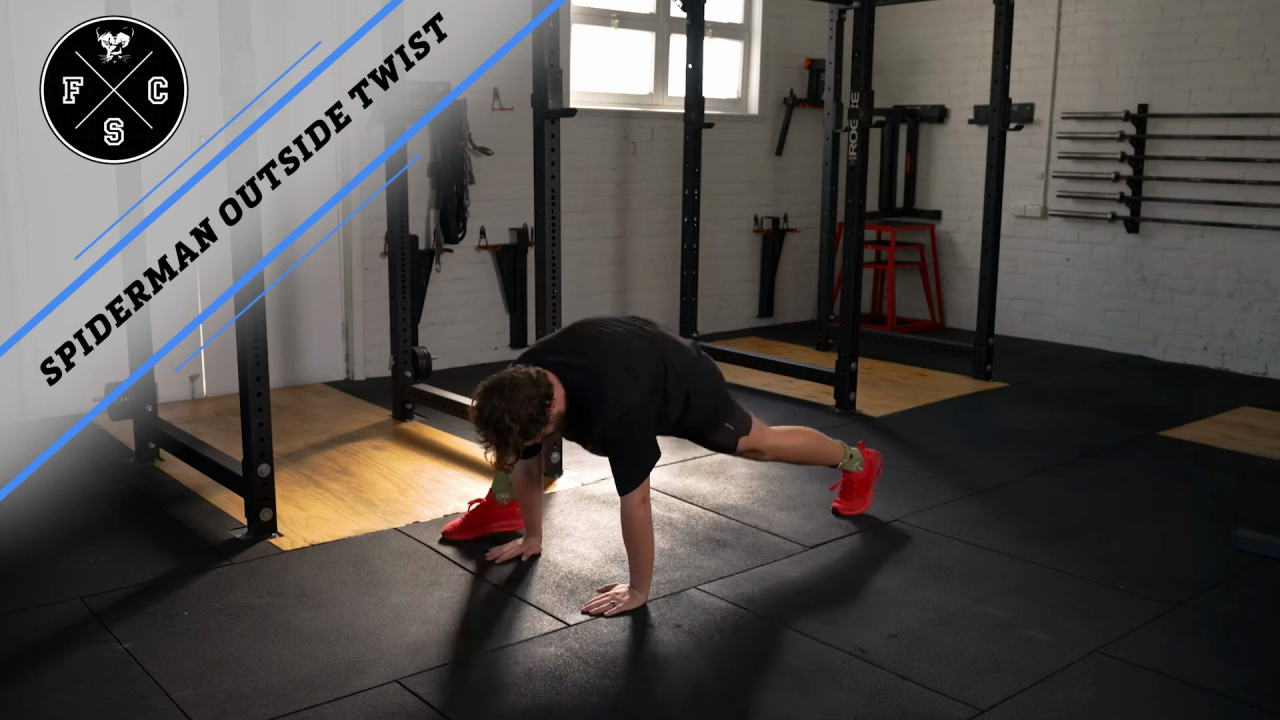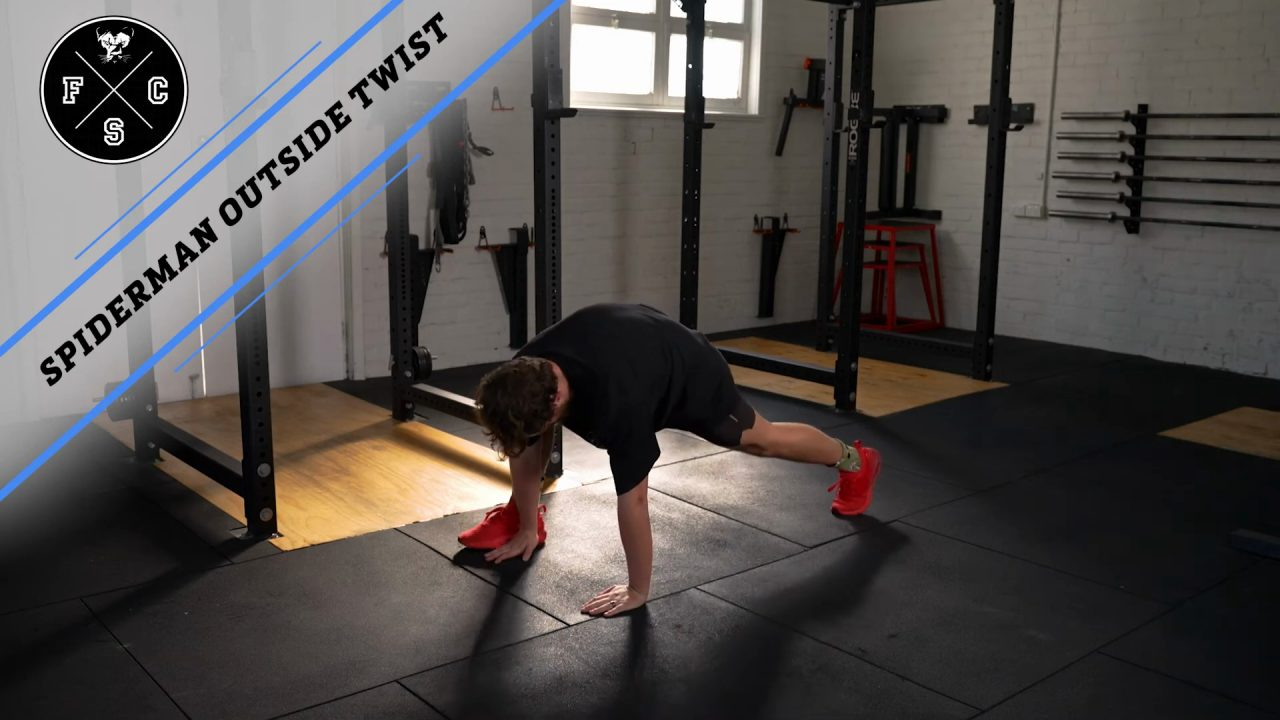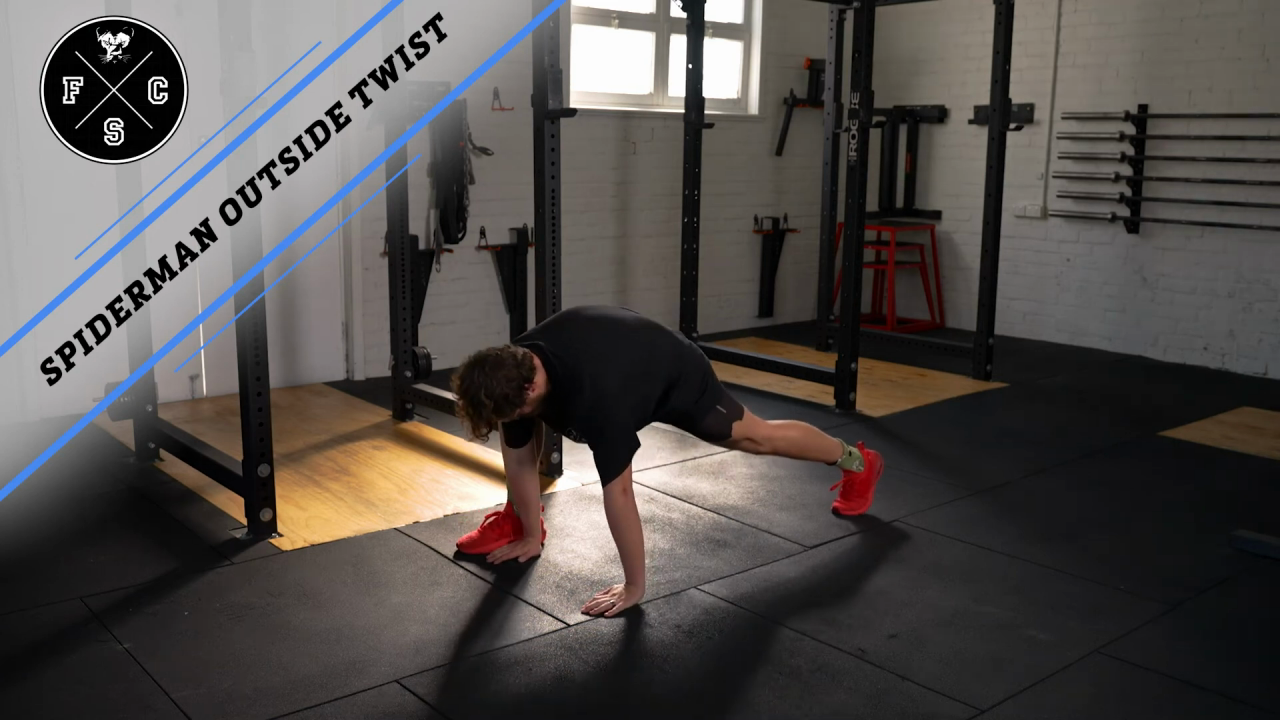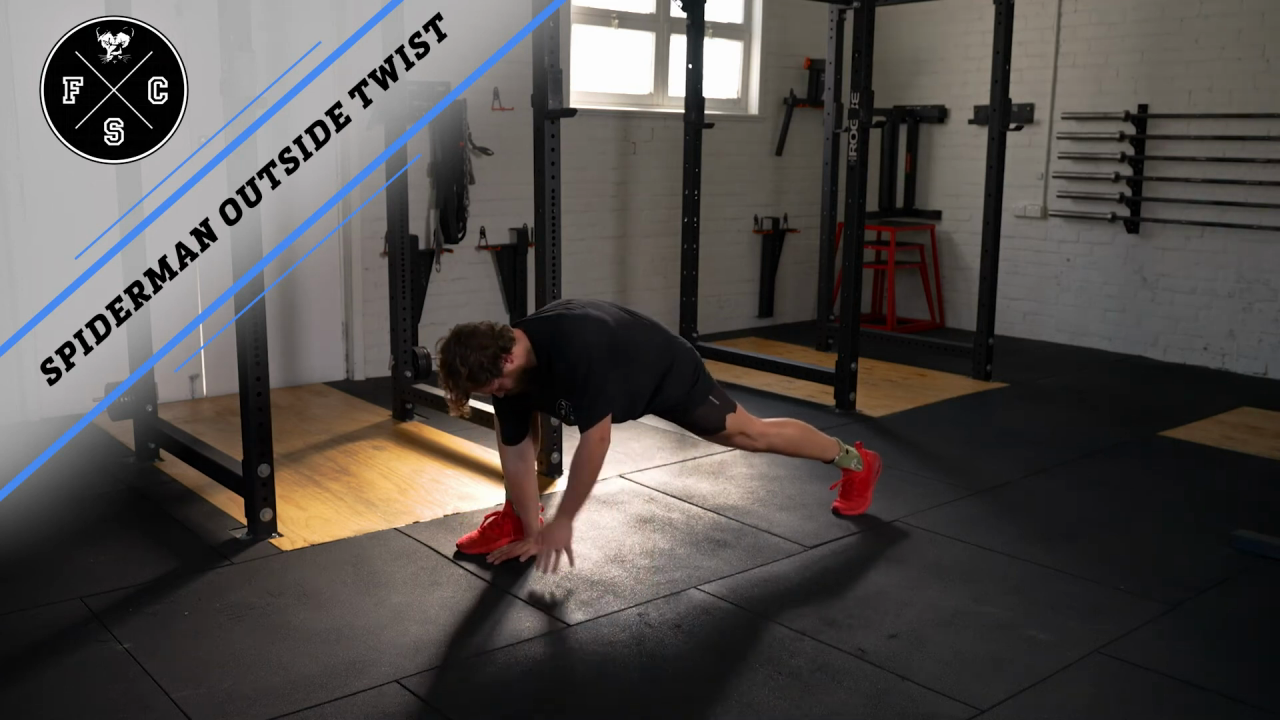
dt=1s
person 1, frame 1
left shoulder: (613, 405)
right shoulder: (522, 390)
left elbow: (635, 501)
right elbow: (524, 462)
left wrist: (638, 590)
right wrist: (532, 536)
left hip: (686, 383)
right hip: (632, 350)
left knee: (757, 443)
left ankle: (856, 462)
right ankle: (502, 507)
person 1, frame 2
left shoulder: (615, 401)
right shoulder: (526, 378)
left elbow: (632, 499)
right elbow: (525, 452)
left wrist: (638, 590)
right wrist: (526, 528)
left hip: (692, 374)
right hip: (638, 342)
left knee: (761, 439)
left ankle: (854, 461)
right ankle: (524, 516)
person 1, frame 3
left shoulder: (592, 394)
right shoulder: (512, 372)
left elbow: (618, 491)
right elbow: (518, 455)
left wrist: (634, 586)
right wrist: (530, 534)
left hip: (675, 374)
right hip: (619, 351)
left knee: (754, 435)
right knee: (522, 435)
left ankle: (855, 461)
right ankle: (513, 519)
person 1, frame 4
left shoulder: (576, 348)
right shoulder: (505, 363)
left elbow: (595, 442)
right elbow: (516, 449)
left wrist: (563, 522)
right wrist: (529, 531)
left hip: (670, 374)
right hip: (621, 378)
left knee: (749, 433)
right knee: (521, 419)
left ankle: (854, 460)
right ankle: (513, 514)
